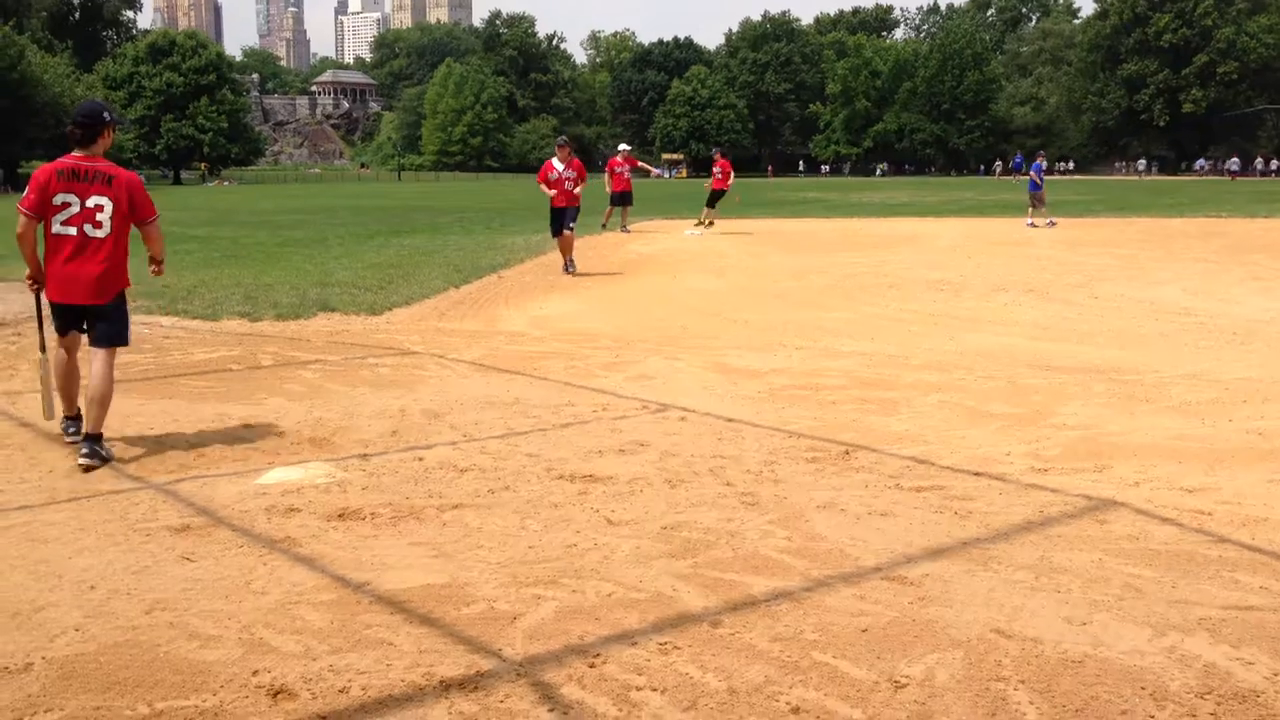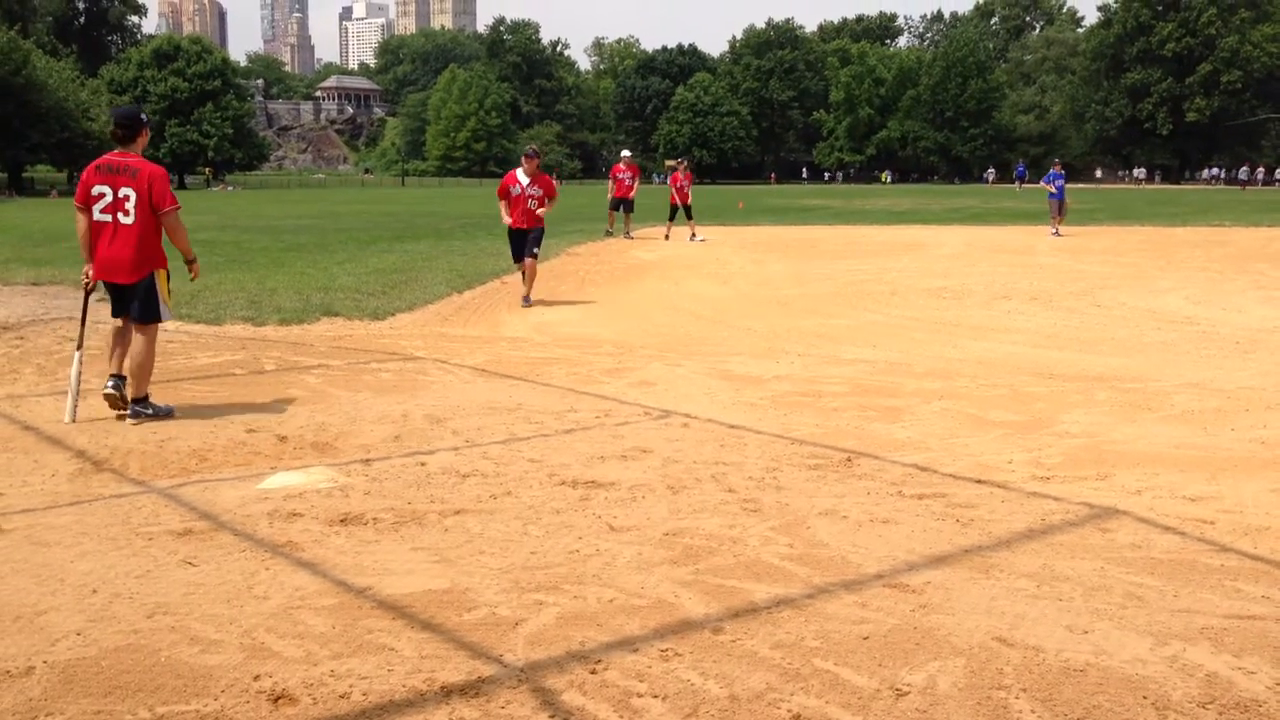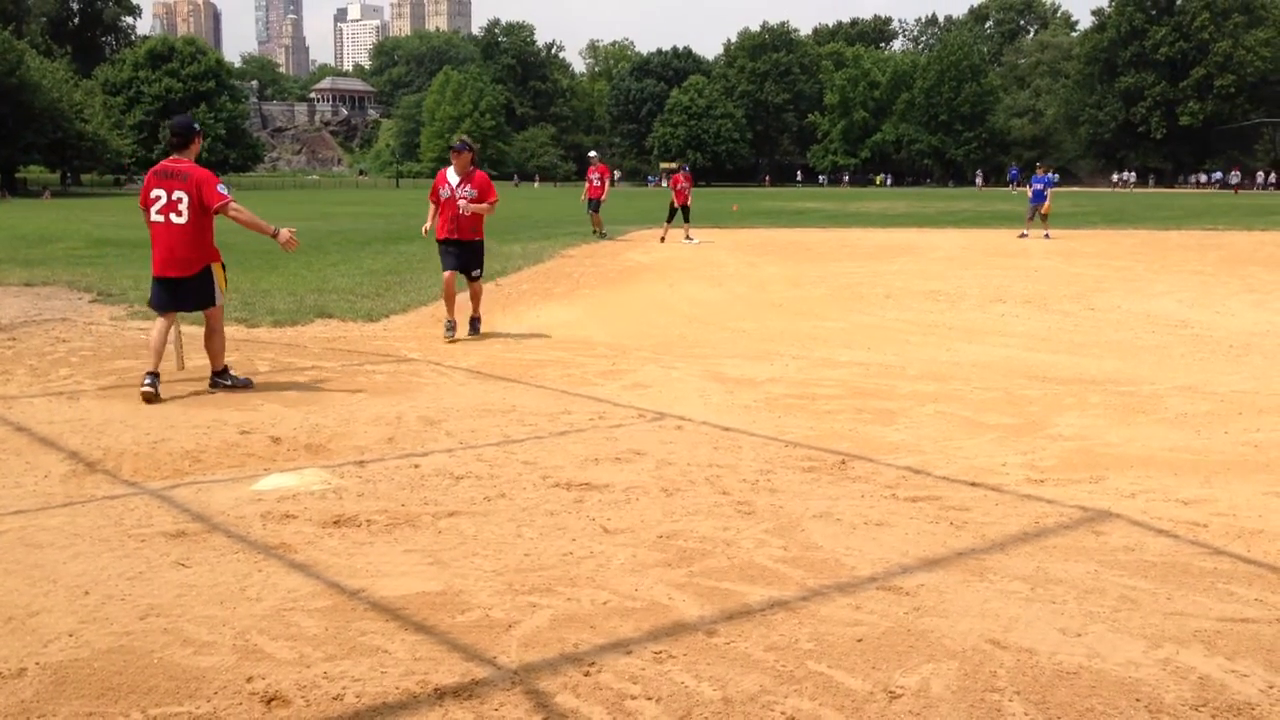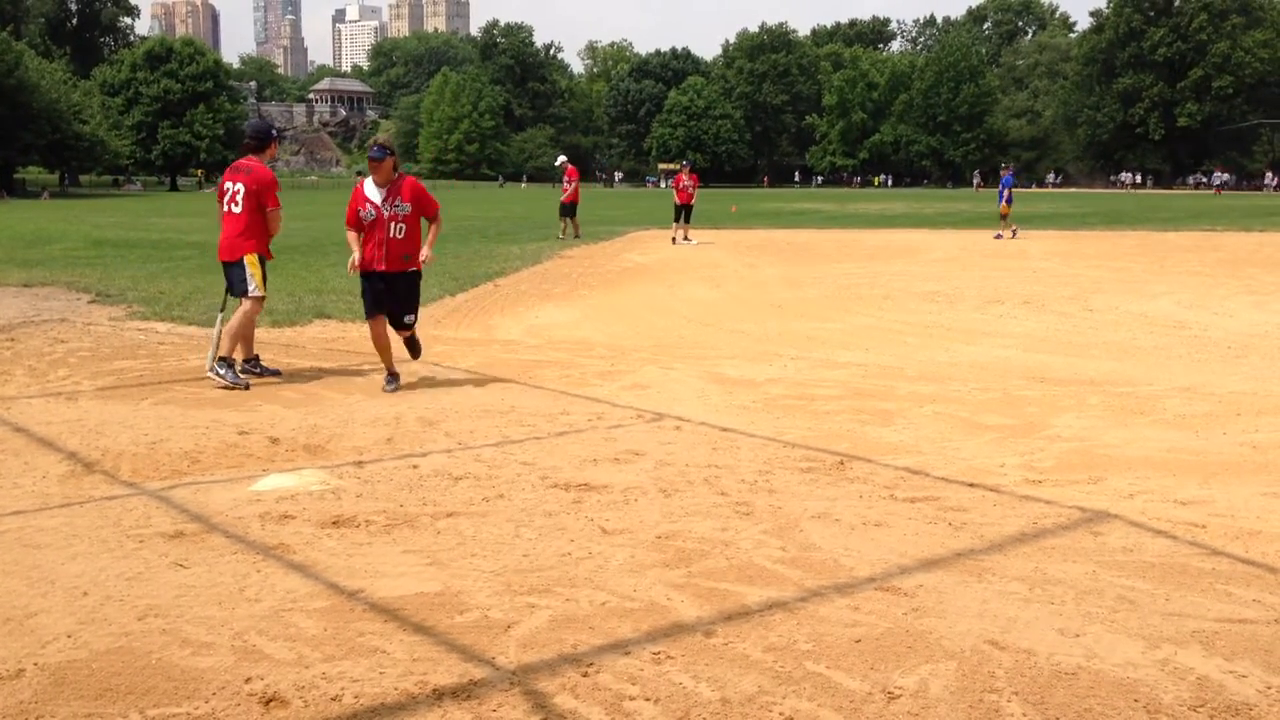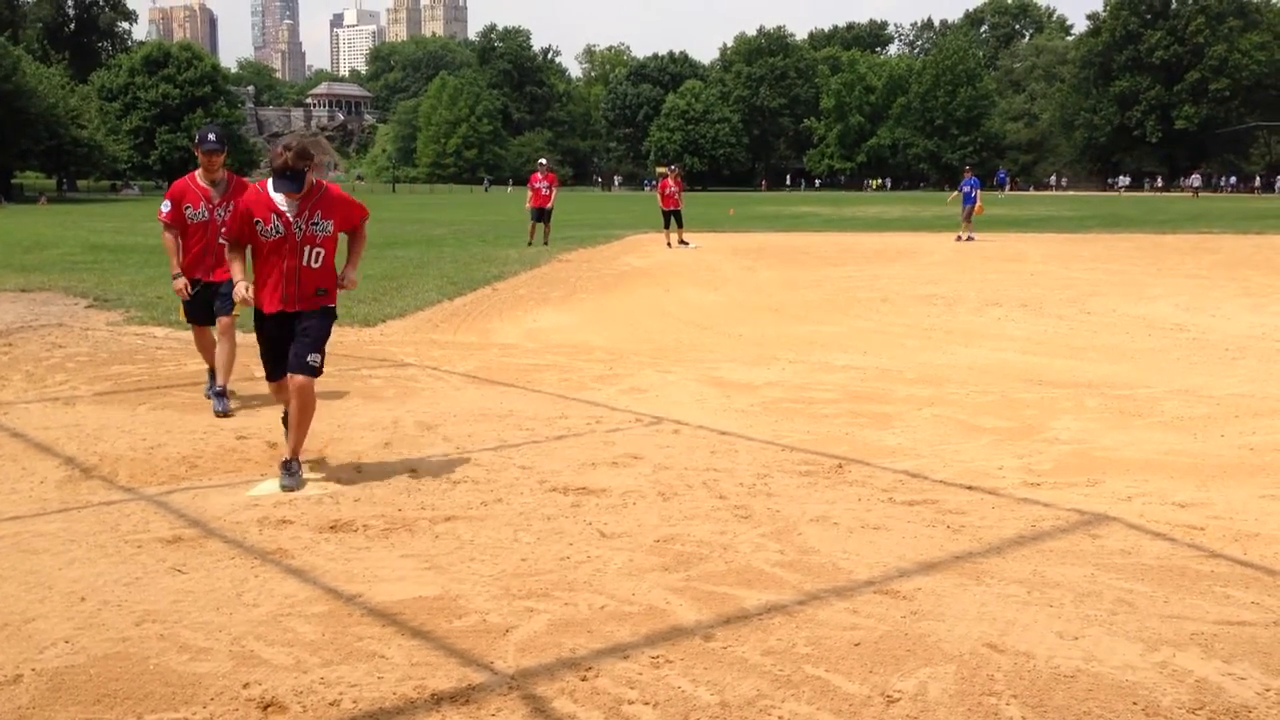
dt=1s
person 1, frame 1
left shoulder: (46, 174)
right shoulder: (125, 180)
left elbow: (24, 230)
right elbow: (152, 234)
left wrist: (35, 269)
right wrist: (158, 257)
left hip: (61, 283)
right hip: (107, 285)
left knee: (66, 346)
right knee: (102, 359)
left ankle: (72, 421)
right ankle: (92, 439)
person 1, frame 2
left shoulder: (93, 170)
right shoulder: (152, 173)
left elbow: (82, 218)
right elbow: (171, 222)
left wrist: (89, 262)
right wrist: (190, 258)
left hip: (107, 265)
right hip: (144, 266)
left knee: (124, 322)
right knee: (144, 331)
left ankle: (115, 381)
right ankle: (138, 403)
person 1, frame 3
left shoulder: (153, 174)
right shoulder: (201, 176)
left elbow: (147, 216)
right elbow: (233, 210)
right wrist: (274, 232)
left hip: (163, 262)
right hip: (200, 260)
left knee: (164, 317)
right knee: (213, 315)
left ankle: (151, 377)
right ankle: (219, 375)
person 1, frame 4
left shoulder: (233, 170)
right shoulder: (265, 176)
left elbow: (222, 206)
right elbow: (274, 219)
right wrist: (273, 236)
left hip: (231, 247)
right hip: (247, 249)
left knee: (249, 305)
right knee: (250, 304)
left ankle: (249, 362)
right ankle: (222, 363)
person 1, frame 5
left shoulder: (242, 189)
right shoulder: (179, 189)
right elbow: (170, 234)
right wrist: (176, 274)
left hip: (228, 273)
right hip: (193, 274)
left knee: (225, 326)
right knee: (201, 330)
left ankle: (220, 391)
right ankle: (215, 371)
person 2, frame 1
left shoulder: (576, 163)
right shoulder: (548, 165)
left elbow: (584, 179)
right elbow: (541, 183)
left wrist: (580, 188)
right wrist: (548, 192)
left hip: (572, 205)
right hip: (556, 206)
left knee: (568, 232)
right knee: (560, 236)
left ankle: (570, 259)
right ankle: (565, 260)
person 2, frame 2
left shoulder: (545, 179)
right shoulder: (510, 177)
left elbow: (553, 199)
right elbow: (502, 198)
left wrist: (545, 209)
right wrist: (504, 216)
left hip: (535, 227)
right hip: (515, 227)
left knee: (530, 260)
right knee: (521, 263)
left ankle: (526, 295)
right ankle: (526, 272)
person 2, frame 3
left shoulder: (481, 178)
right shoulder: (441, 176)
left elbow: (491, 206)
right elbow: (434, 201)
left wrist: (472, 206)
right wrist: (430, 223)
left hip: (473, 239)
right hip: (447, 238)
left knee: (474, 281)
right knee: (448, 277)
left ankle: (475, 316)
right ankle: (450, 320)
person 2, frame 4
left shoulder: (412, 187)
right shoulder: (360, 192)
left elbow: (436, 218)
right elbow: (353, 228)
left wrist: (428, 247)
right wrist: (355, 251)
left hip: (405, 269)
right hip: (372, 270)
left knee: (402, 326)
right knee: (375, 323)
left ankle: (409, 332)
right ankle: (391, 371)
person 2, frame 5
left shoulder: (334, 198)
right shoulder: (254, 198)
left elbow: (360, 229)
right elbow: (233, 245)
left wrist: (350, 268)
right wrist: (240, 280)
left hip: (317, 307)
right hip: (269, 308)
left knee: (301, 380)
right knee: (280, 382)
left ankle: (292, 459)
right ankle: (289, 415)
